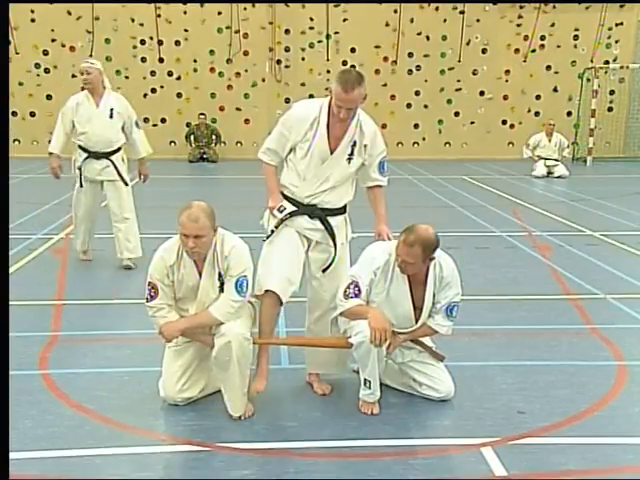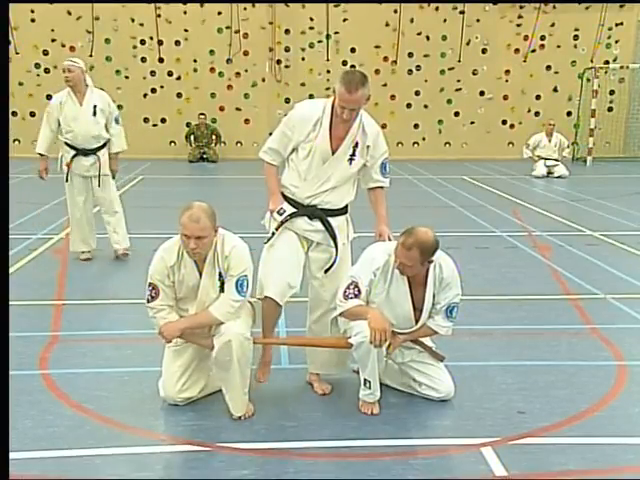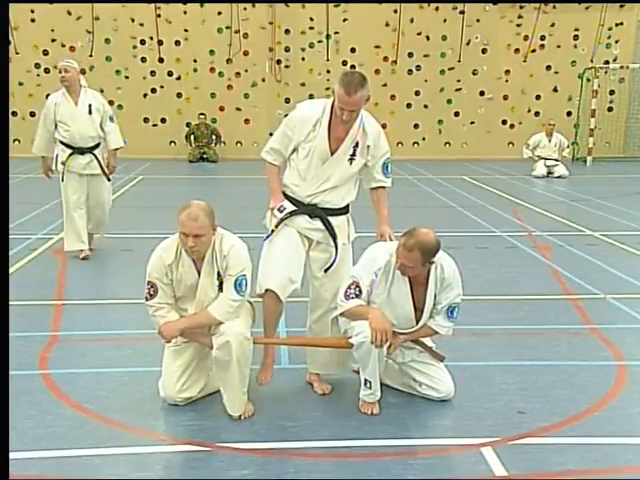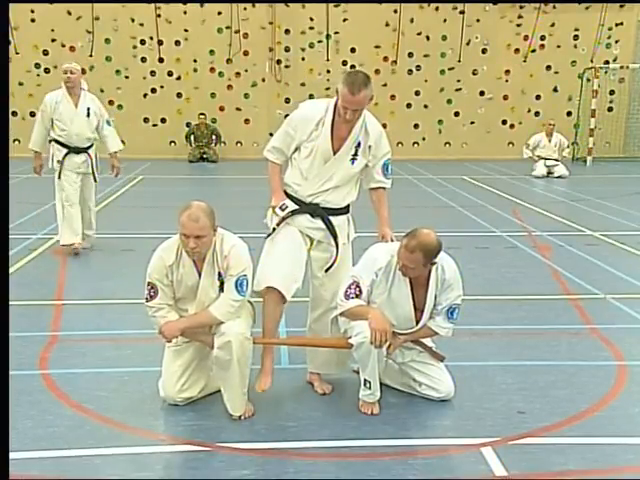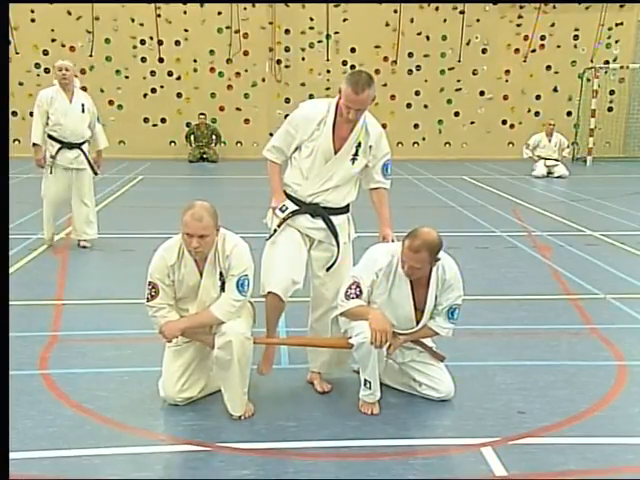
dt=0.3s
person 1, frame 1
left shoulder: (369, 132)
right shoulder: (301, 113)
left elbow: (374, 179)
right elbow: (269, 155)
left wrist: (381, 222)
right wrist: (274, 196)
left hip: (332, 222)
right hip: (290, 213)
left knee: (327, 299)
right knee: (274, 283)
left ankle: (316, 370)
right ankle: (262, 363)
person 1, frame 2
left shoulder: (371, 133)
right shoulder: (304, 114)
left elbow: (375, 180)
right elbow: (270, 155)
left wrist: (381, 222)
right wrist: (275, 197)
left hip: (333, 222)
right hip: (290, 213)
left knee: (328, 299)
right knee: (274, 286)
left ankle: (317, 370)
right ankle: (266, 352)
person 1, frame 3
left shoulder: (372, 133)
right shoulder: (304, 114)
left elbow: (377, 180)
right elbow: (273, 155)
left wrist: (383, 223)
right wrist: (276, 197)
left hip: (334, 221)
right hip: (292, 212)
left knee: (329, 298)
right knee: (274, 281)
left ankle: (316, 370)
right ankle: (268, 356)
person 1, frame 4
left shoulder: (374, 133)
right shoulder: (308, 114)
left elbow: (377, 181)
right elbow: (275, 153)
left wrist: (384, 224)
right wrist: (277, 195)
left hip: (335, 220)
right hip: (293, 211)
left knee: (330, 298)
right knee: (276, 281)
left ankle: (317, 369)
right ankle: (267, 358)
person 1, frame 5
left shoulder: (374, 134)
right shoulder: (308, 113)
left elbow: (377, 182)
right elbow: (274, 153)
left wrist: (385, 226)
right wrist: (277, 195)
left hip: (335, 220)
right hip: (292, 211)
left knee: (330, 297)
right knee: (278, 283)
left ankle: (318, 368)
right ankle: (269, 341)
person 2, frame 1
left shoulder: (235, 250)
right shoulder: (165, 256)
left elbow: (231, 306)
right elbow: (159, 310)
left wrist: (182, 325)
right wrist: (207, 340)
left hip: (228, 314)
right hip: (186, 329)
left knee: (233, 337)
right knee: (173, 395)
left ankle: (238, 399)
right ankle: (220, 370)
person 2, frame 2
left shoulder: (235, 250)
right shoulder: (165, 256)
left elbow: (231, 305)
right elbow: (160, 311)
left wrist: (182, 324)
right wrist: (206, 343)
left hip: (228, 315)
right hip: (186, 328)
left knee: (234, 337)
right knee: (174, 394)
left ankle: (239, 399)
right ankle: (219, 369)
person 2, frame 3
left shoulder: (233, 249)
right shoulder: (163, 255)
left elbow: (229, 305)
right elbow: (159, 308)
left wrist: (181, 324)
right wrist: (206, 341)
left hip: (227, 314)
right hip: (185, 328)
left knee: (234, 336)
right knee: (174, 395)
left ankle: (238, 399)
right ankle: (220, 368)
person 2, frame 4
left shoulder: (234, 249)
right shoulder: (164, 256)
left elbow: (231, 305)
right elbow: (159, 309)
left wrist: (181, 324)
right wrist: (208, 340)
left hip: (227, 314)
right hip: (185, 327)
left knee: (234, 336)
right knee: (173, 394)
left ankle: (239, 399)
right ankle: (215, 367)
person 2, frame 5
left shoulder: (236, 249)
right shoulder: (165, 255)
left elbow: (231, 305)
right elbow: (159, 309)
left wrist: (182, 324)
right wrist: (208, 339)
left hip: (228, 315)
right hip: (186, 329)
left knee: (235, 336)
right knee: (173, 394)
left ankle: (238, 399)
right ankle: (219, 368)
person 3, frame 1
left shoulder: (118, 101)
right shoulder: (75, 102)
left elbow: (134, 130)
right elbow: (62, 129)
left wrist: (142, 162)
right wrist: (55, 157)
left hip: (113, 163)
right hip: (86, 163)
left knee: (123, 210)
right knee: (83, 210)
left ankle: (129, 254)
right ankle: (84, 248)
person 3, frame 2
left shoulder: (102, 97)
right shoulder: (58, 100)
left elbow: (115, 128)
right elbow: (48, 129)
left wrist: (115, 158)
right wrist: (43, 159)
left hip: (99, 159)
right hip: (73, 159)
left knee: (110, 203)
right knee: (78, 207)
left ankle: (120, 245)
right ankle: (84, 246)
person 3, frame 3
left shoulder: (95, 97)
right shoulder: (54, 100)
left elbow: (110, 126)
right elbow: (46, 131)
left wrist: (112, 155)
right wrist: (45, 159)
left hip: (95, 157)
right hip: (69, 158)
left knee: (101, 203)
right knee: (74, 203)
left ankle: (90, 234)
right ankle: (81, 246)
person 3, frame 4
left shoulder: (92, 101)
right shoulder: (52, 99)
left elbow: (106, 128)
right elbow: (41, 128)
left wrist: (114, 157)
right wrist: (37, 156)
left hip: (87, 157)
right hip: (64, 157)
left knee: (87, 201)
right knee: (68, 199)
left ankle: (85, 237)
right ankle: (73, 240)
person 3, frame 5
left shoulder: (85, 98)
right shoulder: (46, 95)
left elbow: (95, 126)
right elbow: (38, 124)
left wrist: (99, 153)
right wrist: (38, 150)
left hip: (81, 153)
right hip: (56, 153)
left knee: (84, 196)
right knee: (52, 195)
left ankle: (84, 235)
right ankle: (49, 232)
person 4, frame 1
left shoulder: (446, 269)
right shoulder: (377, 255)
left elbow: (441, 321)
right elbow: (345, 304)
left wrist: (402, 337)
right wrist: (372, 313)
left hip: (411, 339)
right hip: (371, 325)
left knee: (443, 390)
right knee: (367, 334)
left ankle: (377, 369)
right ankle: (369, 394)
person 4, frame 2
left shoulder: (446, 270)
right shoulder: (377, 256)
left elbow: (441, 321)
right elbow: (345, 304)
left wrist: (402, 338)
right wrist: (372, 313)
left hip: (411, 338)
right hip: (371, 325)
left knee: (443, 390)
right knee: (368, 335)
left ankle: (376, 370)
right ankle: (369, 394)
person 4, frame 3
left shoulder: (447, 270)
right shoulder: (378, 255)
left elbow: (442, 321)
right elbow: (346, 303)
left wrist: (403, 337)
right wrist: (373, 313)
left hip: (412, 339)
right hip: (371, 324)
left knee: (443, 391)
right knee: (369, 335)
left ankle: (378, 369)
right ankle: (369, 394)
person 4, frame 4
left shoulder: (448, 271)
right shoulder: (379, 256)
left elbow: (442, 322)
right elbow: (345, 303)
left wrist: (403, 338)
right wrist: (373, 313)
left hip: (412, 339)
right hip: (372, 324)
left knee: (443, 390)
right knee: (368, 335)
left ankle: (377, 370)
right ankle: (369, 394)
person 4, frame 5
left shoulder: (449, 271)
right shoulder: (379, 257)
left elbow: (442, 322)
right elbow: (346, 304)
left wrist: (403, 338)
right wrist: (373, 313)
left hip: (412, 340)
right hip: (370, 324)
left knee: (443, 390)
right knee: (368, 335)
left ankle: (378, 369)
right ankle: (369, 394)
